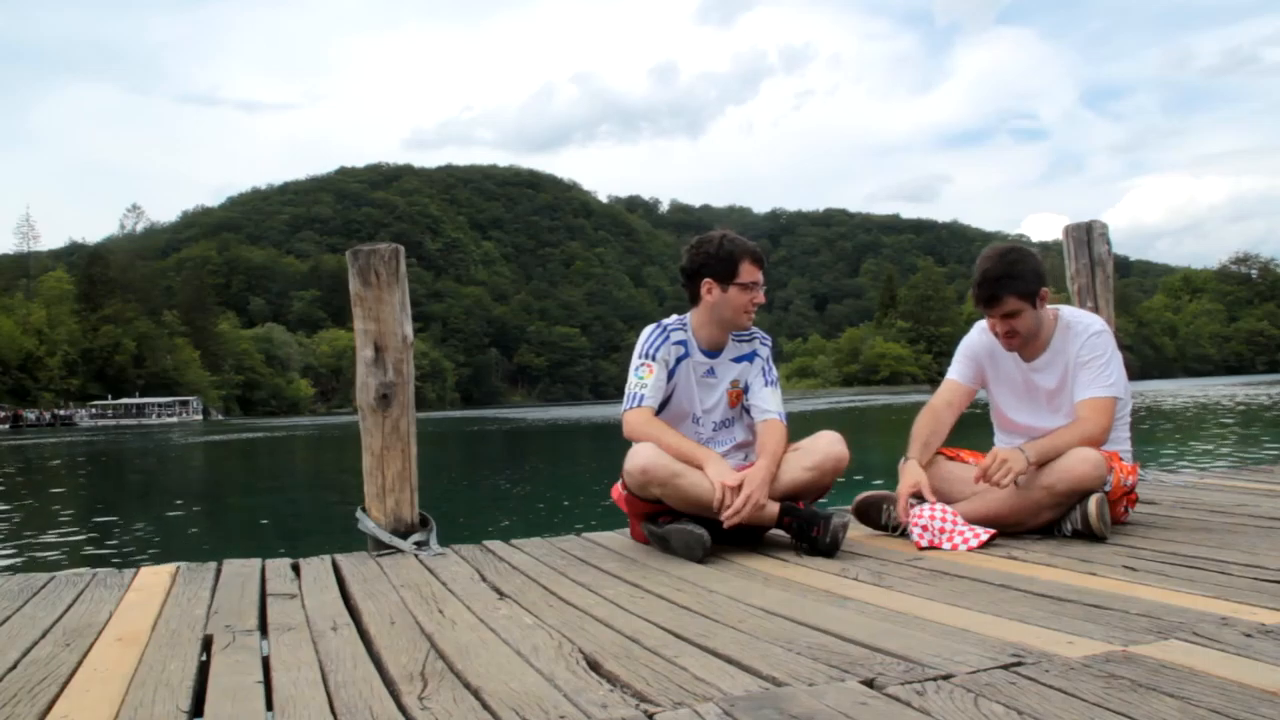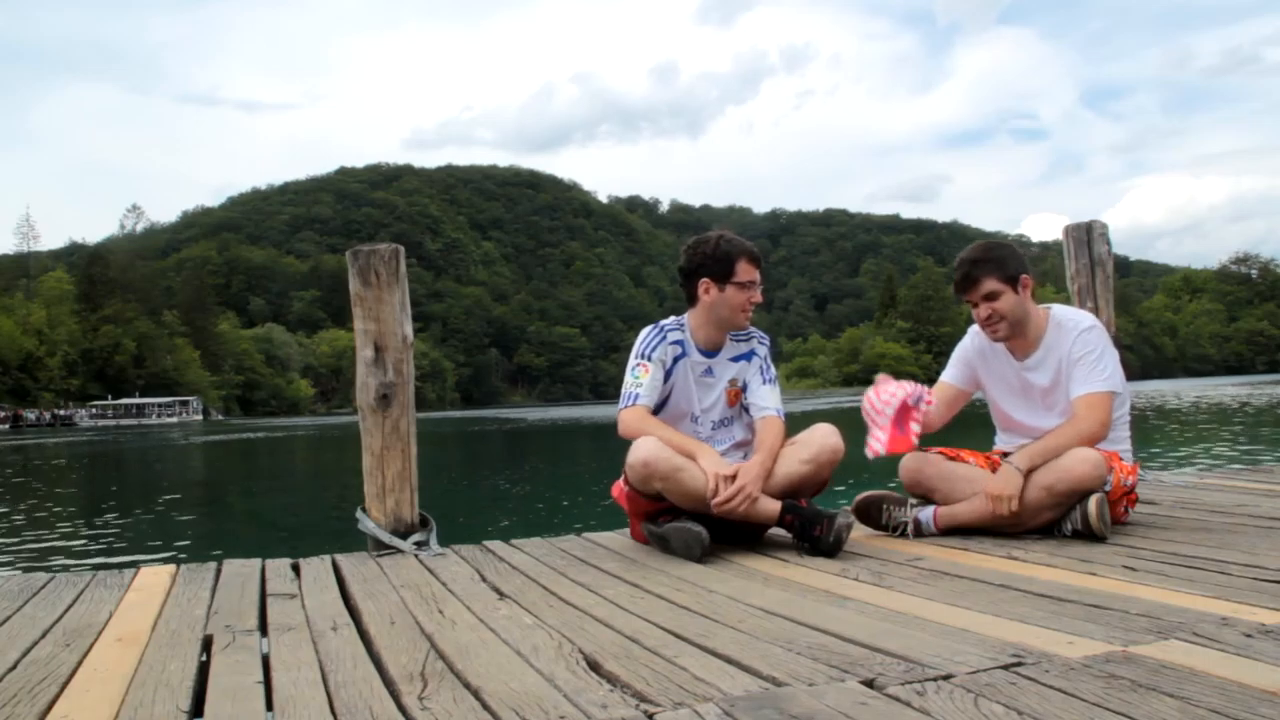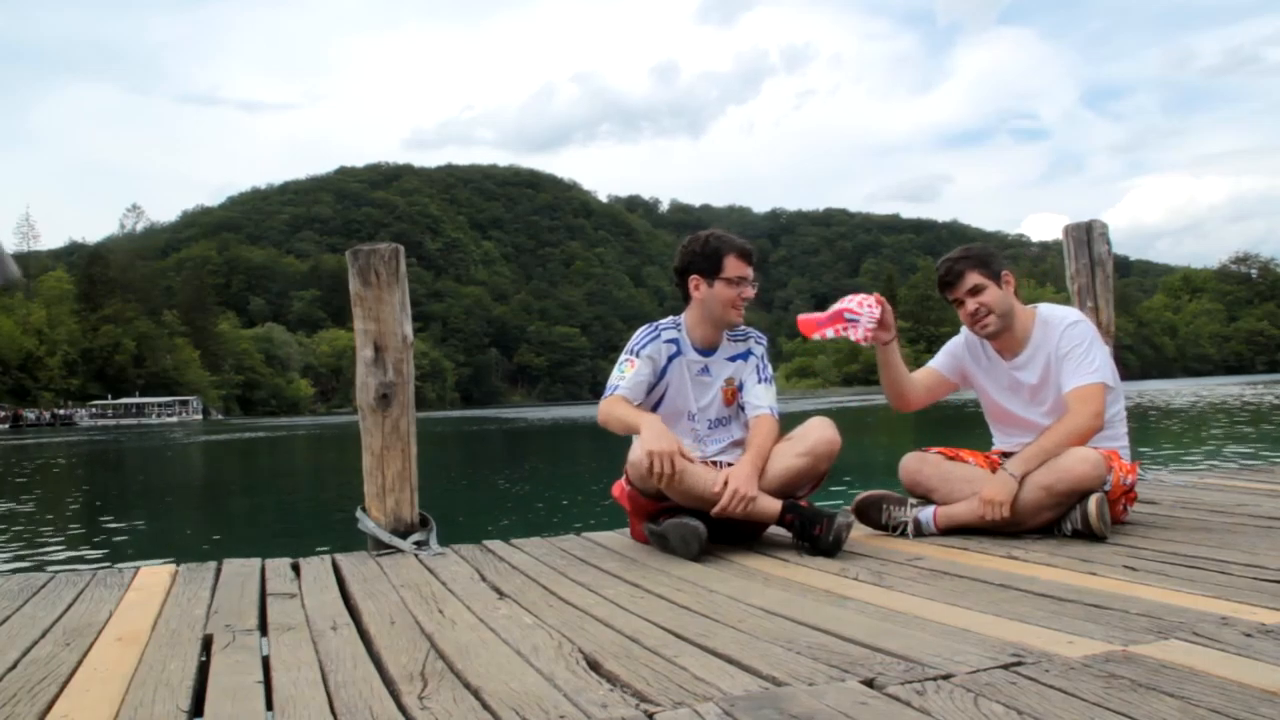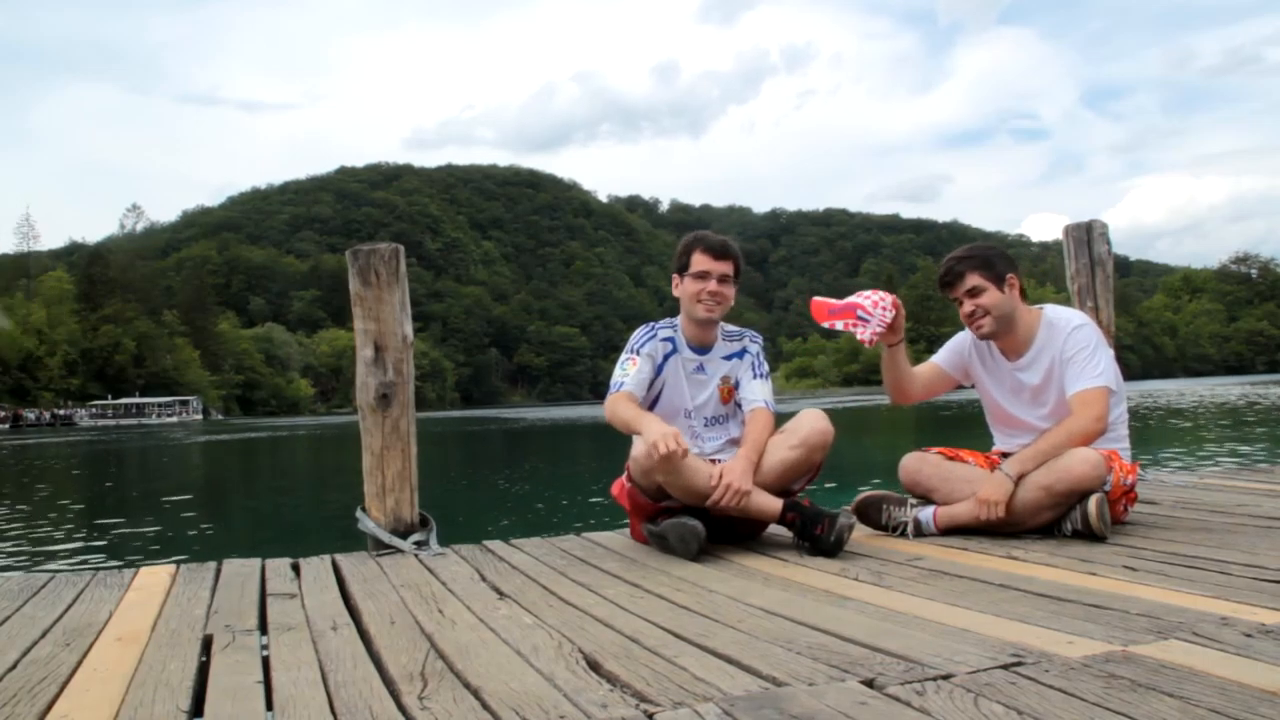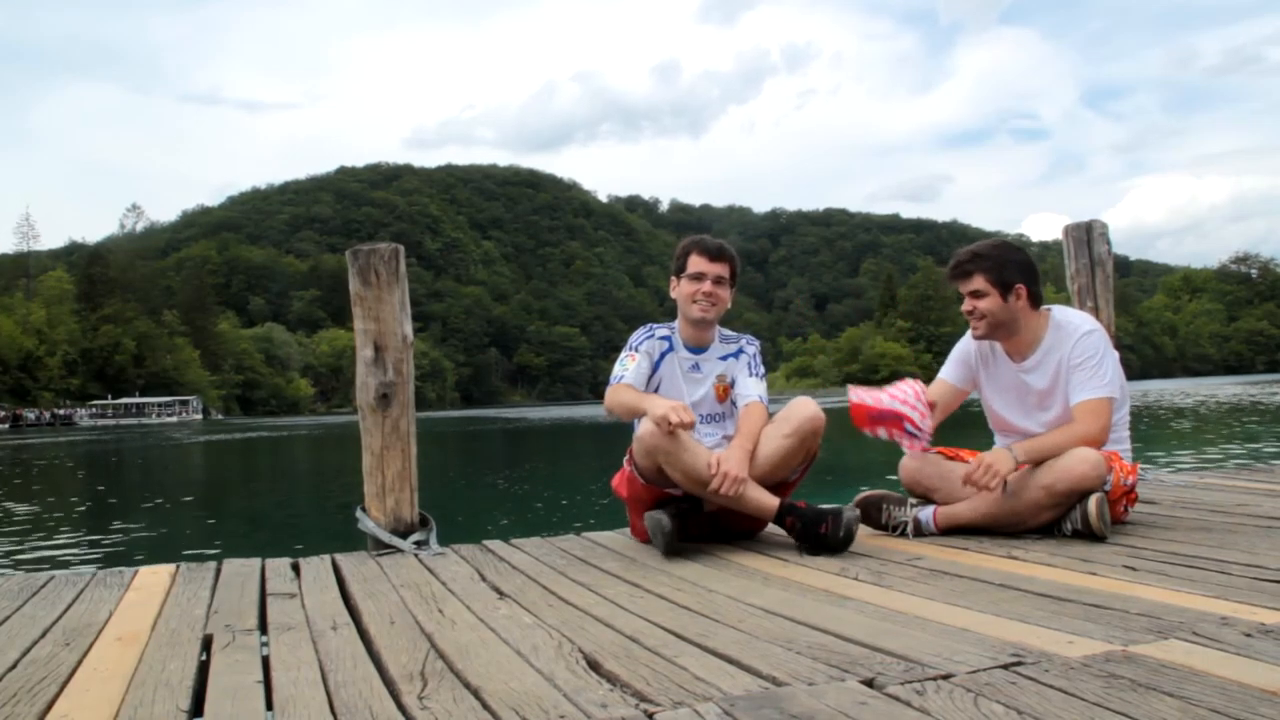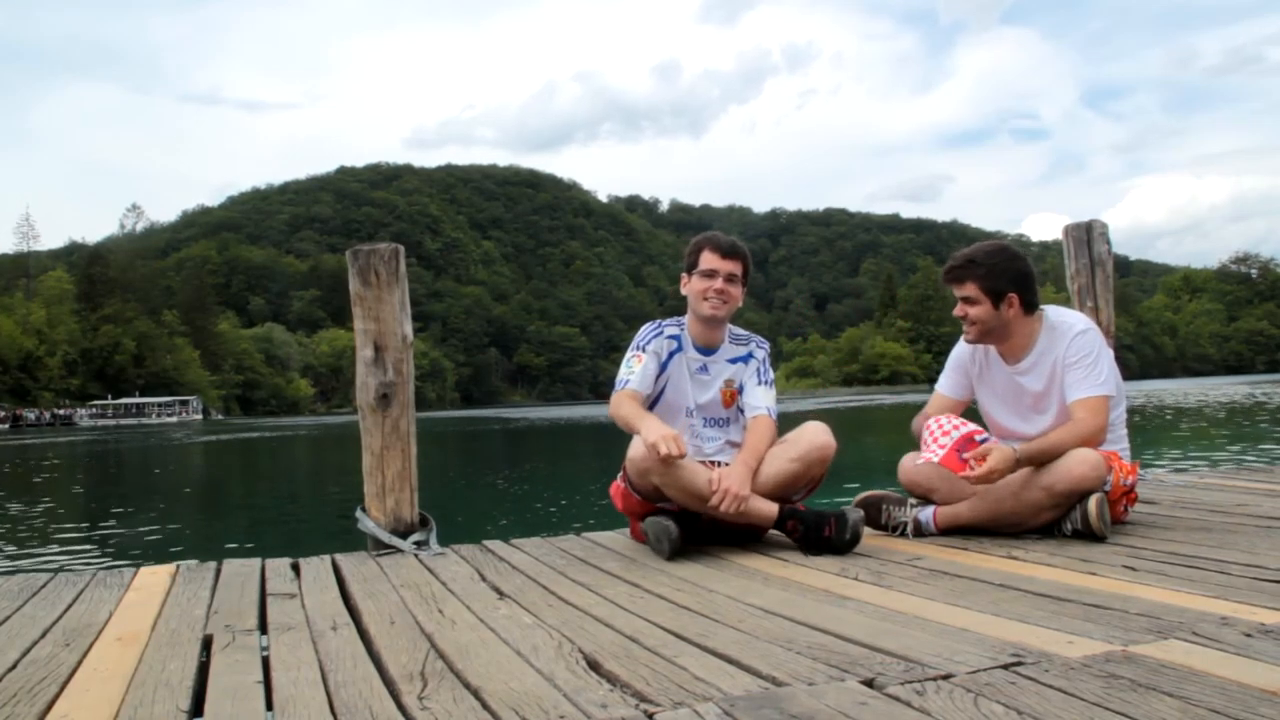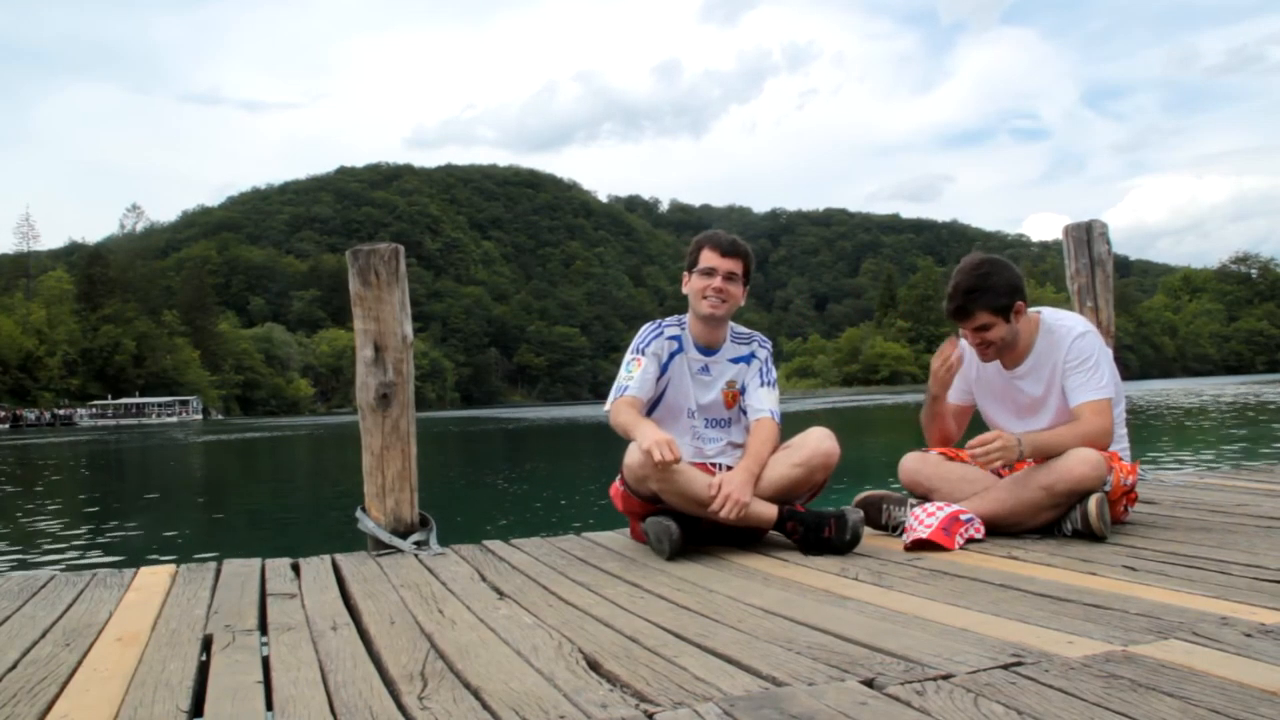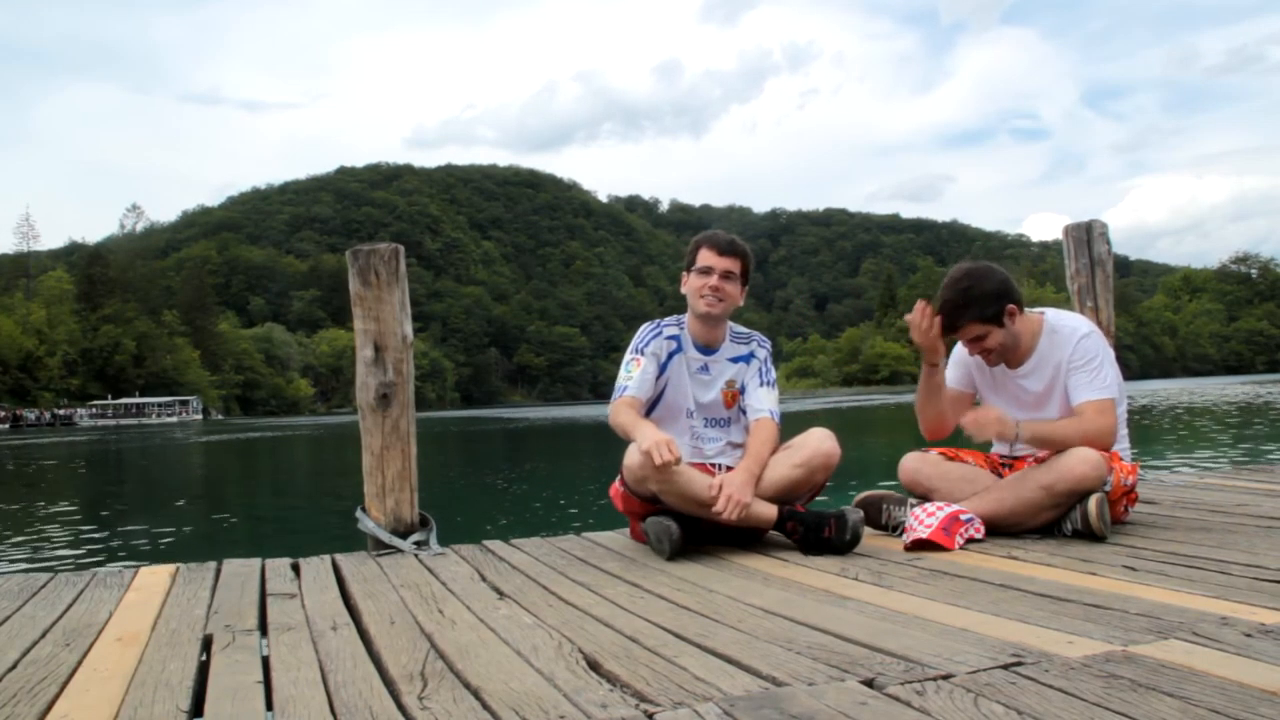
dt=0.4s
person 1, frame 1
left shoulder: (756, 346)
right shoulder: (661, 339)
left elbow: (771, 420)
right elbow: (635, 422)
left wrist: (762, 472)
right wrist: (710, 461)
left hip: (738, 480)
right hip: (675, 483)
left knee: (831, 449)
right knee: (642, 462)
left ankle: (688, 520)
right ankle: (793, 518)
person 1, frame 2
left shoulder: (753, 346)
right shoulder: (659, 341)
left elbow: (770, 419)
right elbow: (630, 421)
left wrist: (756, 467)
right wrist: (701, 453)
left hip: (736, 479)
right hip: (673, 484)
left knee: (827, 440)
right knee: (647, 454)
left ankle: (690, 522)
right ankle: (795, 517)
person 1, frame 3
left shoulder: (751, 345)
right shoulder: (654, 340)
left elbow: (764, 417)
right elbow: (609, 409)
left wrist: (748, 467)
right wrist: (649, 423)
left hip: (731, 481)
right hip: (672, 483)
left knee: (823, 434)
right knee: (645, 455)
left ankle: (692, 519)
right ankle: (795, 516)
person 1, frame 4
left shoulder: (747, 345)
right shoulder: (651, 340)
left elbow: (760, 412)
right elbow: (616, 405)
left wrist: (743, 462)
right wrist: (650, 423)
left hip: (730, 483)
right hip: (665, 490)
left knee: (815, 426)
right knee: (651, 451)
left ankle: (687, 520)
right ankle: (797, 516)
person 1, frame 5
left shoulder: (743, 348)
right shoulder: (649, 341)
left elbow: (754, 408)
right elbow: (615, 397)
left wrist: (739, 451)
right wrist: (652, 402)
left hip: (728, 484)
right hip: (662, 486)
left knee: (806, 412)
right knee: (654, 429)
left ankle: (685, 516)
right ankle: (793, 517)
person 1, frame 6
left shoulder: (753, 350)
right shoulder: (657, 337)
left elbow: (762, 419)
right elbow: (621, 402)
left wrist: (742, 468)
right wrist: (649, 423)
left hip: (731, 481)
right hip: (666, 489)
left knee: (818, 439)
right knee: (645, 452)
left ankle: (686, 521)
right ankle: (794, 521)
person 1, frame 7
left shoulder: (755, 349)
right shoulder: (657, 337)
left elbow: (765, 421)
right elbow: (621, 409)
left wrist: (744, 474)
right wrist: (646, 430)
left hip: (732, 481)
right hip: (667, 485)
left knee: (822, 444)
right knee: (642, 458)
left ankle: (687, 523)
right ankle: (794, 522)
person 1, frame 8
left shoulder: (753, 349)
right shoulder: (656, 337)
left elbow: (765, 421)
right elbow: (621, 409)
left wrist: (745, 475)
right wrist: (645, 431)
left hip: (731, 480)
right hip: (666, 486)
left knee: (822, 445)
right knee: (641, 459)
left ankle: (687, 523)
right ankle: (793, 522)
person 2, frame 1
left shoulder: (1088, 334)
right shoulder: (981, 339)
left elbow: (1094, 428)
right elbow: (942, 407)
left wrist: (1026, 453)
right wrist: (914, 463)
left hip: (1095, 468)
right hip: (1013, 468)
left knee: (1082, 465)
right knee: (919, 466)
right ankle: (1062, 513)
person 2, frame 2
left shoulder: (1080, 331)
right shoulder: (976, 344)
left elbow: (1093, 425)
right elbow: (932, 415)
left wrist: (1018, 465)
left hip: (1094, 466)
right hip: (1015, 467)
left knee: (1081, 466)
right knee: (915, 466)
left ankle: (926, 519)
right ankle: (1061, 512)
person 2, frame 3
left shoulder: (1068, 327)
right shoulder: (967, 346)
left elbow: (1087, 418)
right elbow: (906, 399)
left wrist: (1012, 471)
right wrist: (886, 341)
left hip: (1094, 462)
right hip: (1013, 465)
left knee: (1081, 465)
right knee: (914, 466)
left ankle: (927, 518)
right ankle: (1060, 511)
person 2, frame 4
left shoulder: (1073, 331)
right shoulder: (971, 343)
left elbow: (1090, 422)
right elbow: (906, 393)
left wrist: (1009, 471)
right wrist: (892, 343)
left hip: (1093, 467)
right hip: (1014, 467)
left knee: (1082, 466)
right knee: (914, 466)
left ankle: (927, 518)
right ankle: (1063, 512)
person 2, frame 5
left shoulder: (1081, 334)
right shoulder: (976, 343)
left elbow: (1092, 431)
right elbow: (932, 407)
left wrist: (1013, 454)
left hip: (1096, 469)
right hip: (1015, 470)
left knee: (1082, 465)
right knee: (915, 467)
left ankle: (927, 518)
right ankle: (1059, 513)
person 2, frame 6
left shoulder: (1075, 334)
right shoulder: (971, 347)
left elbow: (1091, 430)
right elbow: (928, 417)
left wrist: (1016, 455)
right wrist: (931, 428)
left hip: (1095, 468)
right hip: (1013, 469)
left knee: (1083, 467)
right knee: (913, 466)
left ankle: (927, 518)
right ankle: (1059, 512)
person 2, frame 7
left shoulder: (1074, 336)
right shoulder: (967, 352)
left elbow: (1098, 432)
right elbow: (940, 441)
left wrist: (1020, 445)
right wrist: (936, 392)
left hip: (1094, 469)
right hip: (1014, 472)
left knee: (1084, 465)
right knee: (914, 466)
right ankle: (1061, 512)
person 2, frame 8
left shoulder: (1076, 337)
right shoulder: (971, 351)
left elbow: (1103, 434)
right elbow: (934, 430)
left wrist: (1018, 430)
right wrist: (931, 361)
left hip: (1086, 468)
right hip: (1012, 470)
left knee: (1085, 464)
right knee: (915, 466)
right ankle: (1060, 512)
